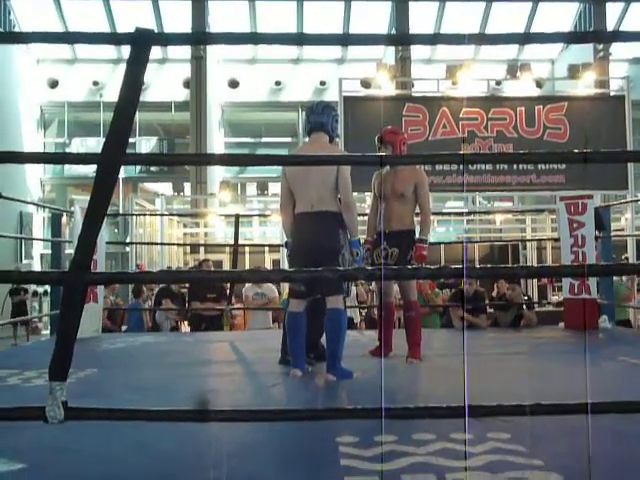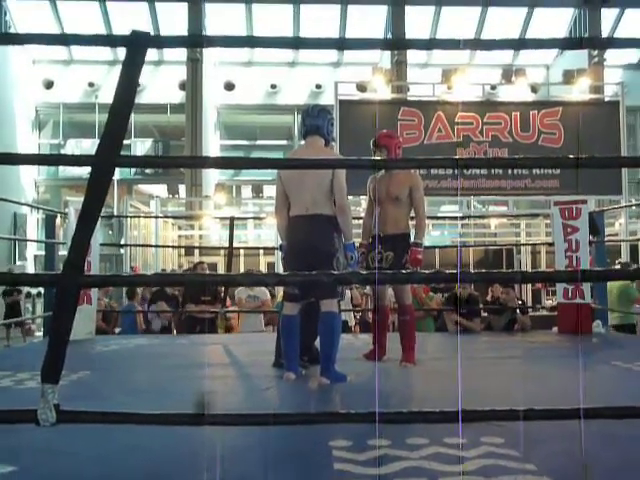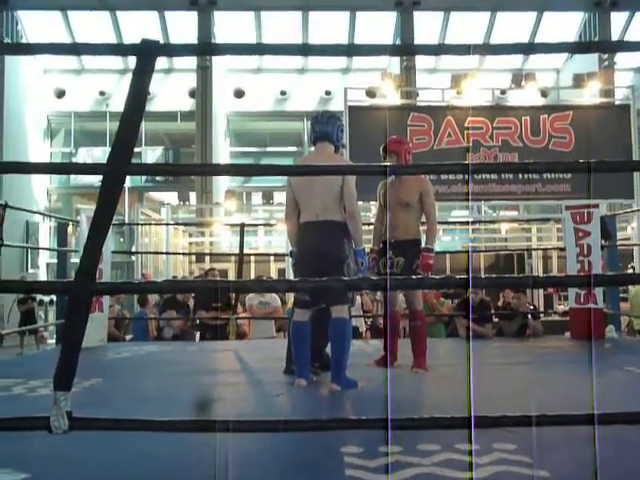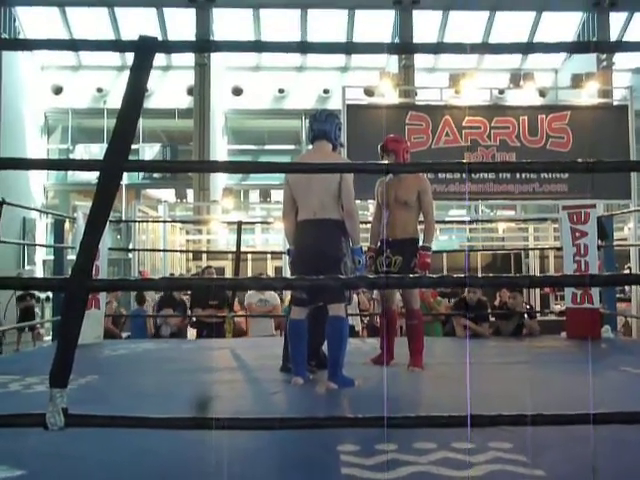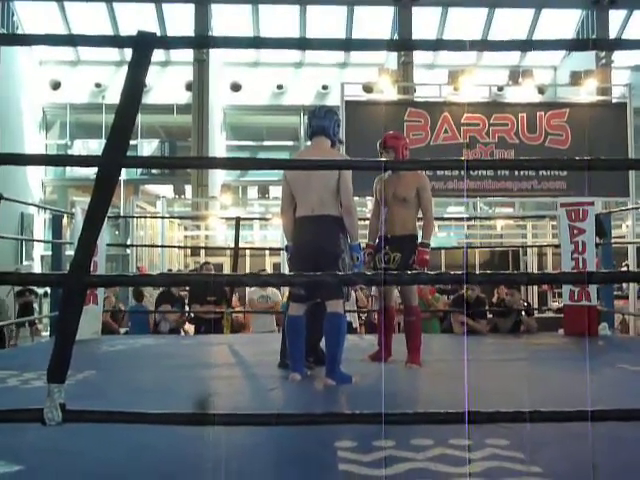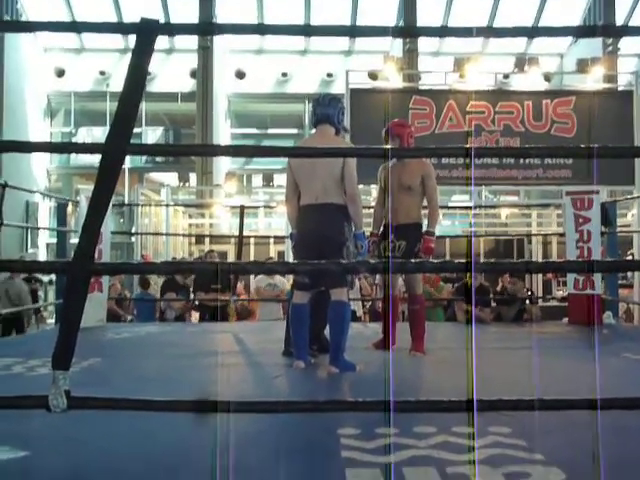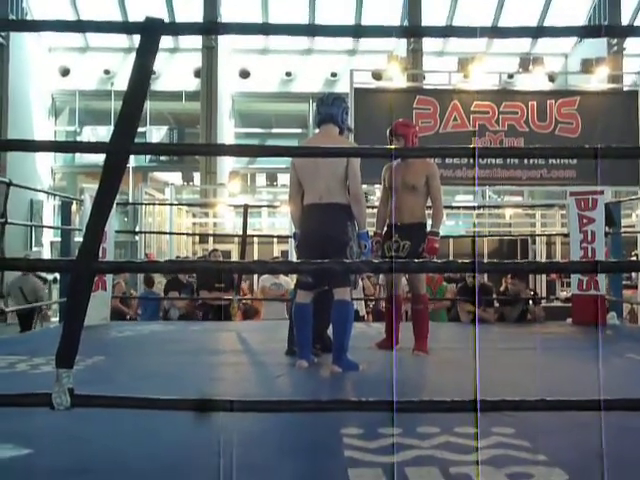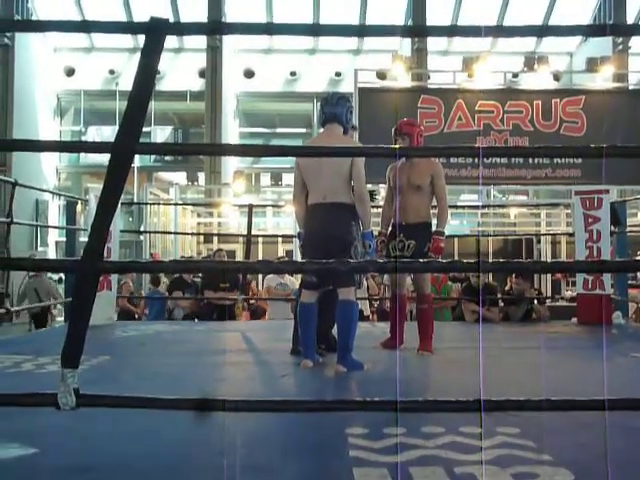
dt=0.2s
person 1, frame 1
right shoulder: (337, 155)
left elbow: (285, 207)
right elbow: (347, 202)
left wrist: (290, 239)
right wrist: (355, 238)
left hip: (301, 230)
right hip: (329, 228)
left knee: (297, 299)
right knee: (335, 298)
left ankle: (297, 364)
right ankle: (334, 367)
person 1, frame 2
left shoulder: (287, 161)
right shoulder: (332, 158)
left elbow: (280, 210)
right elbow: (341, 205)
left wrist: (285, 241)
right wrist: (349, 241)
left hip: (296, 233)
right hip: (324, 231)
left knee: (291, 302)
right knee: (329, 301)
left ankle: (290, 367)
right ankle: (327, 370)
person 1, frame 3
left shoulder: (297, 168)
right shoulder: (342, 165)
left elbow: (290, 216)
right elbow: (351, 211)
left wrist: (295, 248)
right wrist: (359, 248)
left hip: (306, 239)
right hip: (333, 237)
left knee: (302, 308)
right knee: (340, 307)
left ankle: (301, 373)
right ankle: (338, 376)
person 1, frame 4
left shoulder: (294, 166)
right shoulder: (340, 163)
left elbow: (287, 214)
right elbow: (349, 210)
left wrist: (293, 247)
right wrist: (357, 246)
left hip: (303, 237)
right hip: (331, 235)
left knee: (299, 306)
right knee: (337, 306)
left ankle: (298, 372)
right ankle: (335, 375)
person 1, frame 5
right shoulder: (339, 159)
left elbow: (286, 210)
right elbow: (348, 206)
left wrist: (291, 243)
right wrist: (355, 242)
left hip: (302, 233)
right hip: (330, 232)
left knee: (297, 302)
right knee: (335, 301)
left ankle: (296, 367)
right ankle: (333, 371)
person 1, frame 6
right shoulder: (343, 147)
left elbow: (290, 198)
right elbow: (352, 194)
left wrist: (295, 231)
right wrist: (359, 230)
left hip: (306, 222)
right hip: (334, 220)
left knee: (301, 290)
right knee: (339, 290)
left ankle: (300, 355)
right ankle: (336, 359)
person 1, frame 7
right shoulder: (347, 147)
left elbow: (294, 198)
right elbow: (356, 194)
left wrist: (298, 230)
right wrist: (363, 231)
left hip: (310, 221)
right hip: (337, 220)
left knee: (304, 290)
right knee: (342, 290)
left ankle: (303, 355)
right ankle: (339, 358)
person 1, frame 8
right shoulder: (351, 146)
left elbow: (298, 198)
right elbow: (360, 194)
left wrist: (303, 230)
right wrist: (367, 230)
left hip: (314, 220)
right hip: (342, 219)
left knee: (309, 289)
right knee: (347, 289)
left ankle: (308, 354)
right ankle: (344, 358)
person 2, frame 1
left shoulder: (416, 174)
right shoulder: (378, 177)
left elbow: (426, 212)
left wrist: (422, 243)
right wrist: (368, 241)
left hip: (405, 237)
right hip: (382, 238)
left knee: (408, 292)
right knee: (384, 293)
left ankle: (415, 348)
right ankle: (384, 344)
person 2, frame 2
left shoulder: (411, 178)
right shoulder: (373, 181)
left elbow: (420, 216)
left wrist: (417, 246)
right wrist: (363, 245)
left hip: (399, 241)
right hip: (376, 241)
left knee: (403, 296)
right knee: (378, 297)
left ankle: (409, 352)
right ankle: (378, 347)
person 2, frame 3
left shoulder: (421, 183)
right shoulder: (383, 187)
left elbow: (431, 221)
left wrist: (428, 251)
right wrist: (374, 251)
left hip: (410, 246)
right hip: (387, 247)
left knee: (414, 301)
right knee: (389, 302)
left ankle: (420, 358)
right ankle: (389, 353)
person 2, frame 4
left shoulder: (419, 182)
right shoulder: (381, 185)
left elbow: (429, 219)
left wrist: (425, 250)
right wrist: (371, 249)
left hip: (408, 245)
right hip: (385, 246)
left knee: (411, 300)
right knee: (386, 300)
left ankle: (416, 356)
right ankle: (386, 352)
person 2, frame 5
left shoulder: (418, 179)
right shoulder: (380, 182)
left elbow: (428, 216)
left wrist: (424, 247)
right wrist: (370, 245)
left hip: (407, 242)
right hip: (384, 242)
left knee: (409, 297)
right knee: (384, 297)
left ankle: (414, 353)
right ankle: (384, 348)
person 2, frame 6
left shoulder: (423, 167)
right shoulder: (384, 170)
left elbow: (433, 204)
left wrist: (429, 235)
right wrist: (374, 233)
left hip: (412, 230)
right hip: (388, 230)
left knee: (413, 285)
right knee: (388, 285)
left ankle: (418, 341)
right ankle: (388, 337)
person 2, frame 7
left shoulder: (427, 167)
right shoulder: (388, 170)
left elbow: (437, 204)
left wrist: (434, 235)
right wrist: (377, 233)
left hip: (416, 230)
right hip: (392, 230)
left knee: (417, 285)
right knee: (391, 285)
left ankle: (421, 341)
right ankle: (391, 336)
person 2, frame 8
left shoulder: (432, 167)
right shoulder: (393, 170)
left elbow: (442, 204)
left wrist: (439, 234)
right wrist: (382, 233)
left hip: (421, 230)
right hip: (397, 230)
left knee: (422, 285)
right knee: (396, 285)
left ankle: (426, 340)
right ankle: (395, 336)
